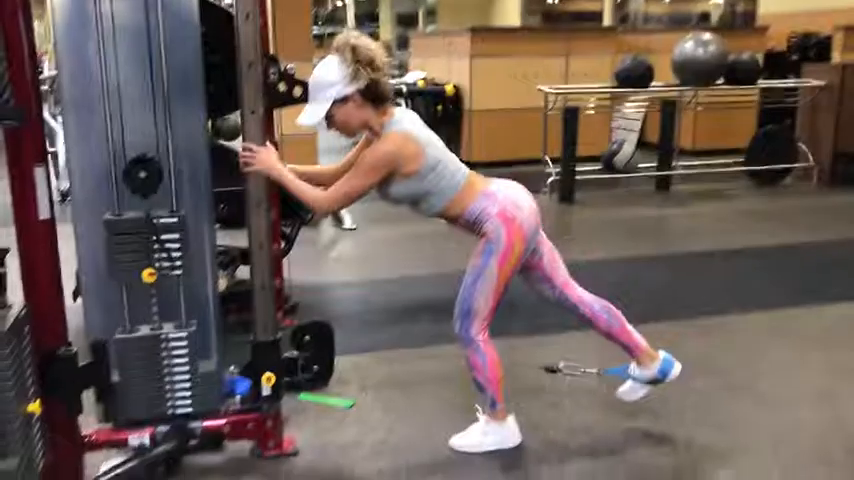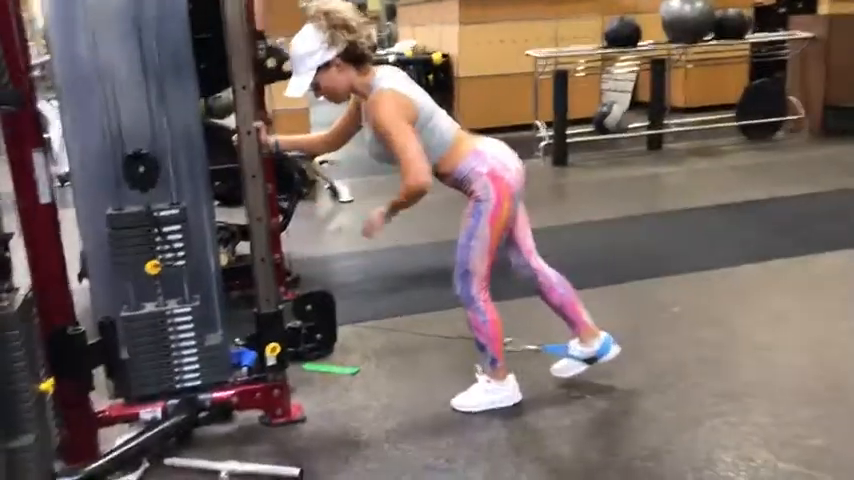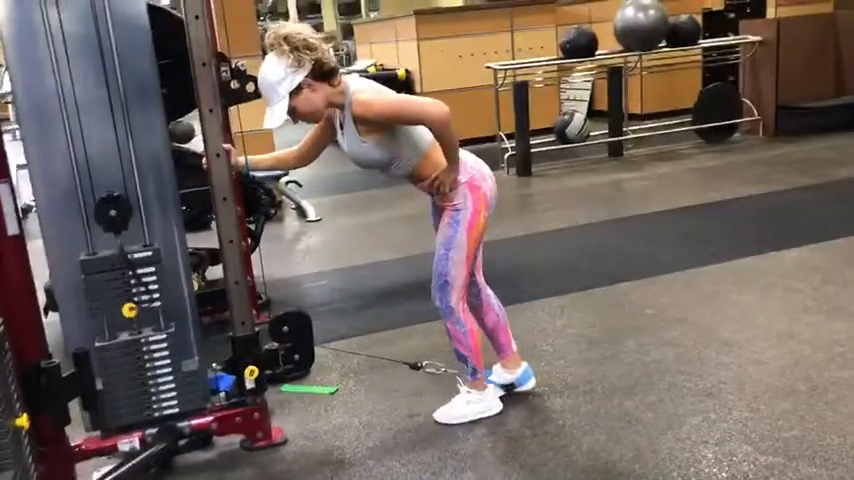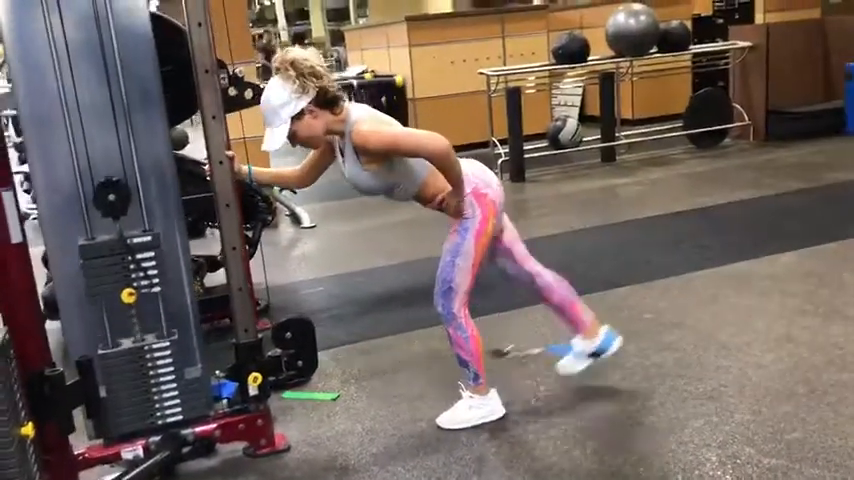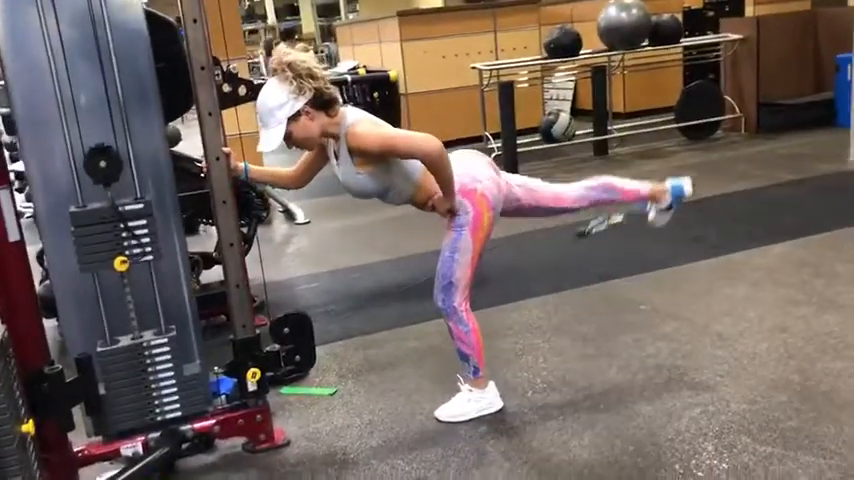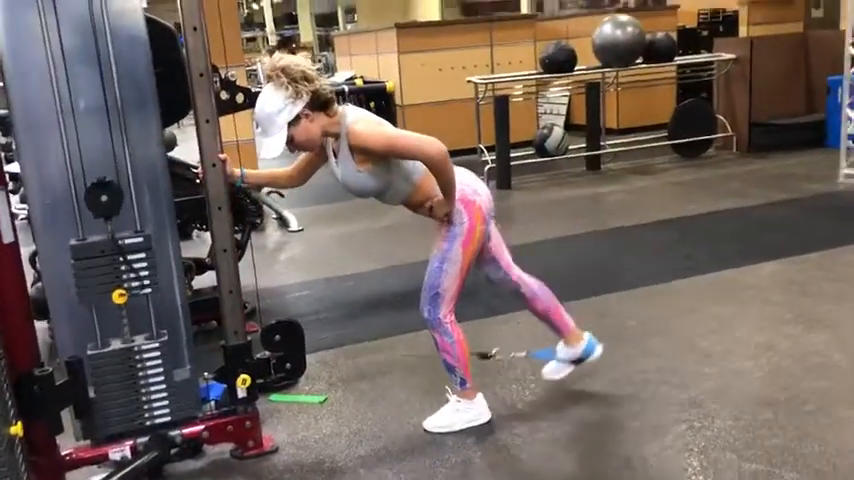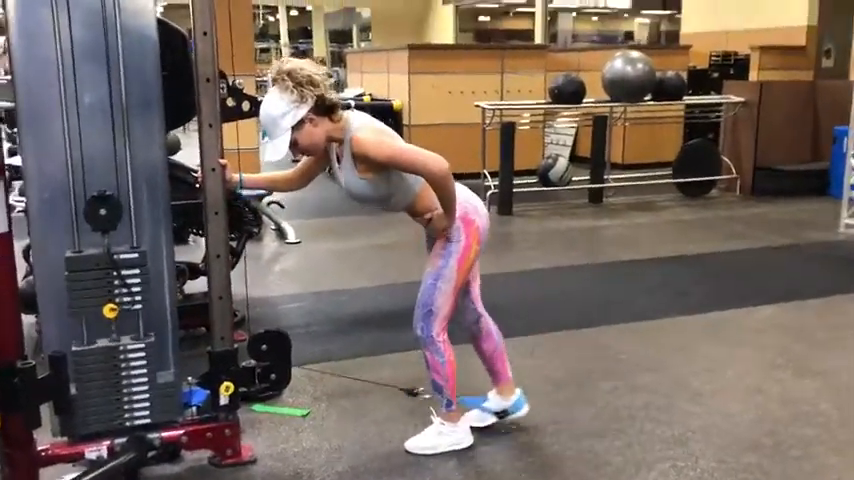
dt=0.5s
person 1, frame 1
left shoulder: (389, 146)
right shoulder: (388, 123)
left elbow: (326, 202)
right elbow: (339, 173)
left wrist: (277, 171)
right wrist: (284, 168)
left hip: (501, 222)
right hip: (508, 205)
left knee: (469, 328)
right knee: (568, 294)
left ankle: (499, 424)
right ankle: (650, 362)
person 1, frame 2
left shoulder: (383, 102)
right shoulder: (369, 91)
left elbow: (417, 182)
right elbow: (330, 140)
left wrist: (385, 213)
right wrist: (273, 143)
left hip: (489, 178)
right hip: (493, 171)
left knee: (470, 289)
right knee: (530, 264)
left ankle: (500, 383)
right ankle: (591, 341)
person 1, frame 3
left shoulder: (362, 103)
right shoulder: (337, 109)
left elbow: (438, 111)
right elbow: (300, 157)
left wrist: (453, 169)
right wrist: (241, 162)
left hip: (465, 186)
right hip: (448, 189)
left knee: (448, 297)
right knee: (470, 286)
left ankle: (478, 393)
right ankle: (512, 367)
person 1, frame 4
left shoulder: (361, 131)
right shoulder: (334, 132)
left elbow: (438, 144)
right elbow: (301, 178)
left wrist: (457, 197)
right wrist: (245, 172)
left hip: (473, 194)
right hip: (468, 191)
left knee: (449, 305)
right knee: (523, 268)
left ankle: (482, 399)
right ankle: (591, 333)
person 1, frame 5
left shoulder: (355, 133)
right shoulder: (329, 136)
left elbow: (430, 146)
right elbow: (295, 178)
left wrist: (448, 198)
right wrist: (243, 170)
left hip: (468, 193)
right hip: (469, 175)
left knee: (450, 301)
right knee: (571, 195)
left ankle: (480, 391)
right ankle: (658, 193)
person 1, frame 6
left shoulder: (357, 131)
right shoulder: (329, 135)
left elbow: (435, 150)
right elbow: (293, 177)
left wrist: (448, 202)
right wrist: (237, 175)
left hip: (463, 203)
right hip: (460, 201)
left knee: (436, 310)
right knee: (509, 277)
left ankle: (469, 403)
right ankle: (574, 342)
person 1, frame 7
left shoulder: (361, 139)
right shoulder: (332, 141)
left elbow: (437, 167)
right elbow: (295, 179)
left wrist: (448, 216)
right wrist: (236, 180)
left hip: (460, 219)
right hip: (445, 220)
left knee: (429, 326)
right knee: (471, 312)
left ankle: (453, 425)
right ankle: (507, 395)
